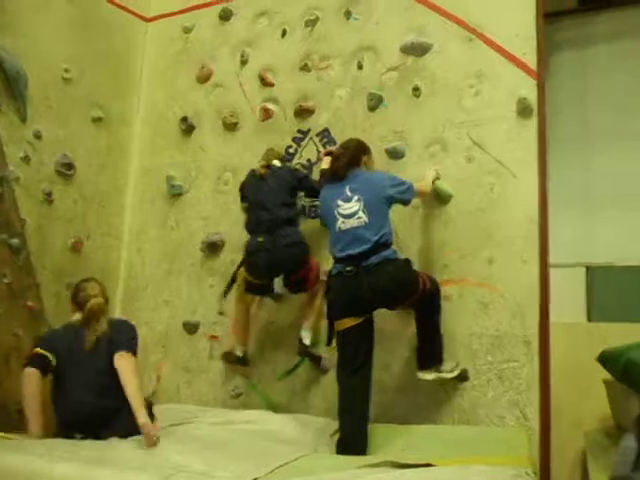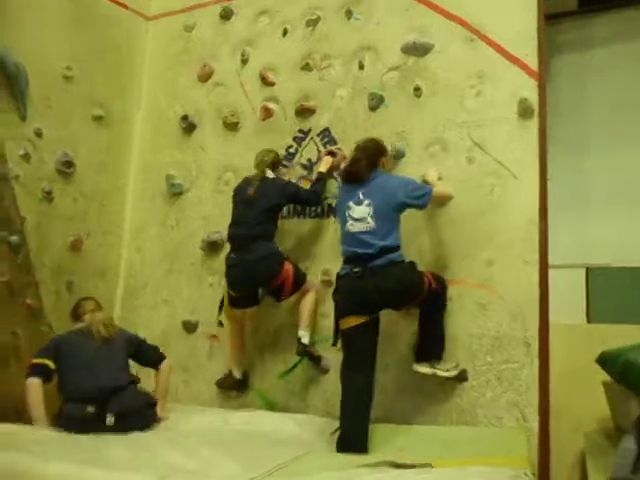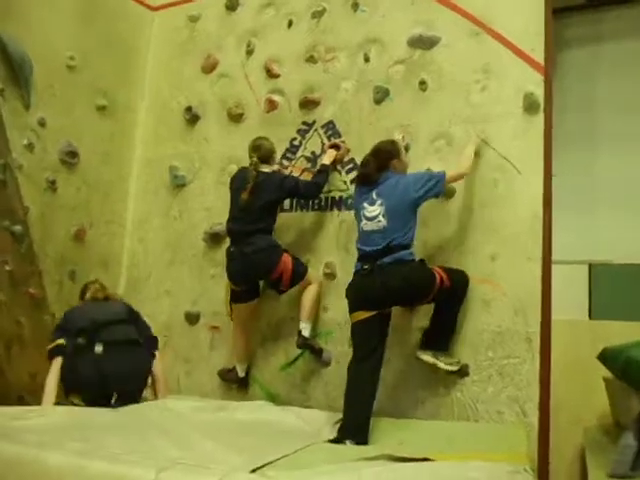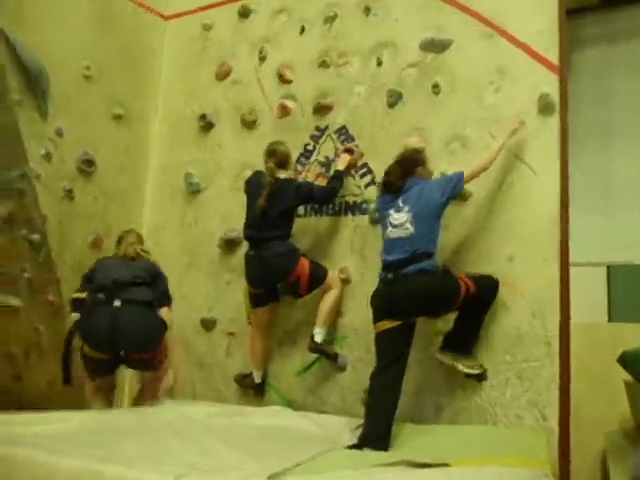
dt=0.4s
person 1, frame 1
left shoulder: (326, 193)
right shoulder: (379, 180)
right elbow: (423, 190)
right wrist: (430, 176)
left hip: (344, 285)
right hip: (385, 274)
left knee: (352, 370)
right knee: (428, 289)
left ankle: (351, 449)
right ankle: (431, 363)
person 1, frame 2
left shoulder: (345, 189)
right shoulder: (395, 185)
right elbow: (444, 196)
right wrist: (433, 179)
left hip: (351, 286)
right hip: (391, 278)
left knee: (356, 369)
right knee: (435, 286)
left ankle: (350, 446)
right ankle: (429, 358)
person 1, frame 3
left shoulder: (362, 188)
right shoulder: (407, 184)
right elbow: (463, 171)
left wrist: (392, 147)
right wrist: (471, 147)
left hip: (364, 283)
right hip: (401, 277)
left knee: (364, 361)
right knee: (457, 280)
left ankle: (351, 435)
right ankle: (434, 347)
person 1, frame 4
left shoulder: (387, 197)
right shoulder: (432, 190)
right elbow: (482, 166)
left wrist: (409, 154)
right wrist: (509, 134)
left hip: (388, 293)
right hip: (425, 285)
left knee: (387, 369)
right knee: (487, 286)
left ankle: (372, 442)
right ankle: (456, 350)
person 2, frame 1
left shoulder: (249, 180)
right shoulder: (291, 173)
right elbow: (320, 192)
left hip: (259, 249)
right hip: (290, 245)
left knee: (242, 302)
right knee: (316, 288)
left ankle: (239, 354)
right ankle: (305, 342)
person 2, frame 2
left shoulder: (242, 186)
right shoulder: (281, 187)
right elbow: (314, 197)
right wrist: (323, 169)
left hip: (236, 262)
right hip: (264, 258)
left knee: (236, 322)
right knee: (309, 289)
left ankle: (237, 376)
right ankle: (304, 342)
person 2, frame 3
left shoulder: (239, 177)
right shoulder: (278, 181)
right elbow: (312, 188)
right wrist: (327, 161)
left hip: (236, 256)
right hip: (263, 252)
left knee: (241, 321)
right knee: (312, 281)
left ankle: (240, 373)
right ankle: (305, 335)
person 2, frame 4
left shoulder: (253, 181)
right shoulder: (294, 188)
right elbow: (327, 193)
right wrist: (341, 167)
left hip: (255, 261)
right hip: (282, 256)
left knee: (258, 325)
right knee: (334, 283)
left ankle: (256, 379)
right ankle: (318, 339)
person 3, frame 1
left shoulder: (54, 338)
right shoulder: (122, 329)
left elbow: (31, 373)
right elbow: (124, 360)
left wrist: (35, 434)
right wrist: (143, 417)
left hip: (74, 436)
right hip: (121, 430)
person 3, frame 2
left shoulder: (58, 343)
right shoulder: (122, 336)
left elbow: (33, 381)
right elbow: (163, 363)
left wrist: (43, 428)
right wrist: (160, 407)
left hip: (79, 425)
right hip: (128, 419)
person 3, frame 3
left shoulder: (69, 316)
right shoulder: (125, 309)
left elbow: (57, 362)
right elbow: (153, 353)
left hip: (82, 366)
right hip: (126, 360)
person 3, frame 4
left shoulder: (99, 266)
right shoulder: (152, 268)
left elbow: (77, 310)
right elbow: (164, 309)
right wrist: (164, 357)
left hip: (97, 319)
right hip: (141, 319)
left knee: (99, 394)
right knee: (151, 388)
